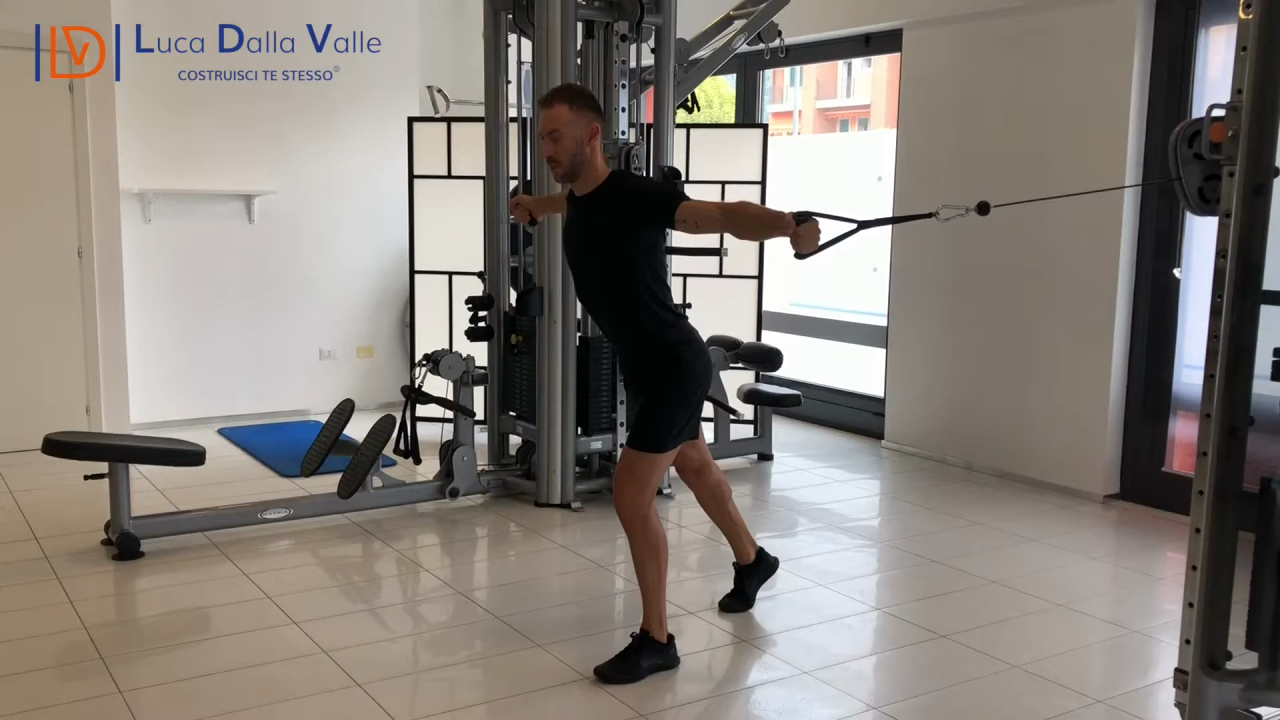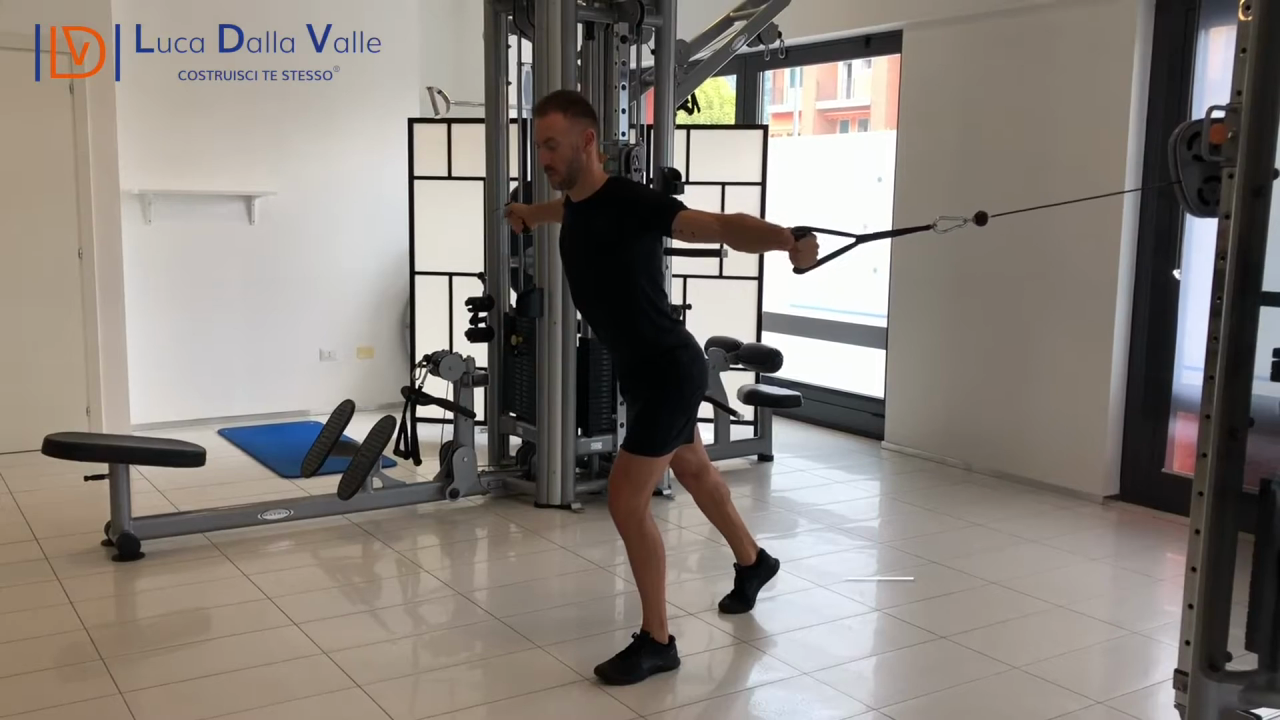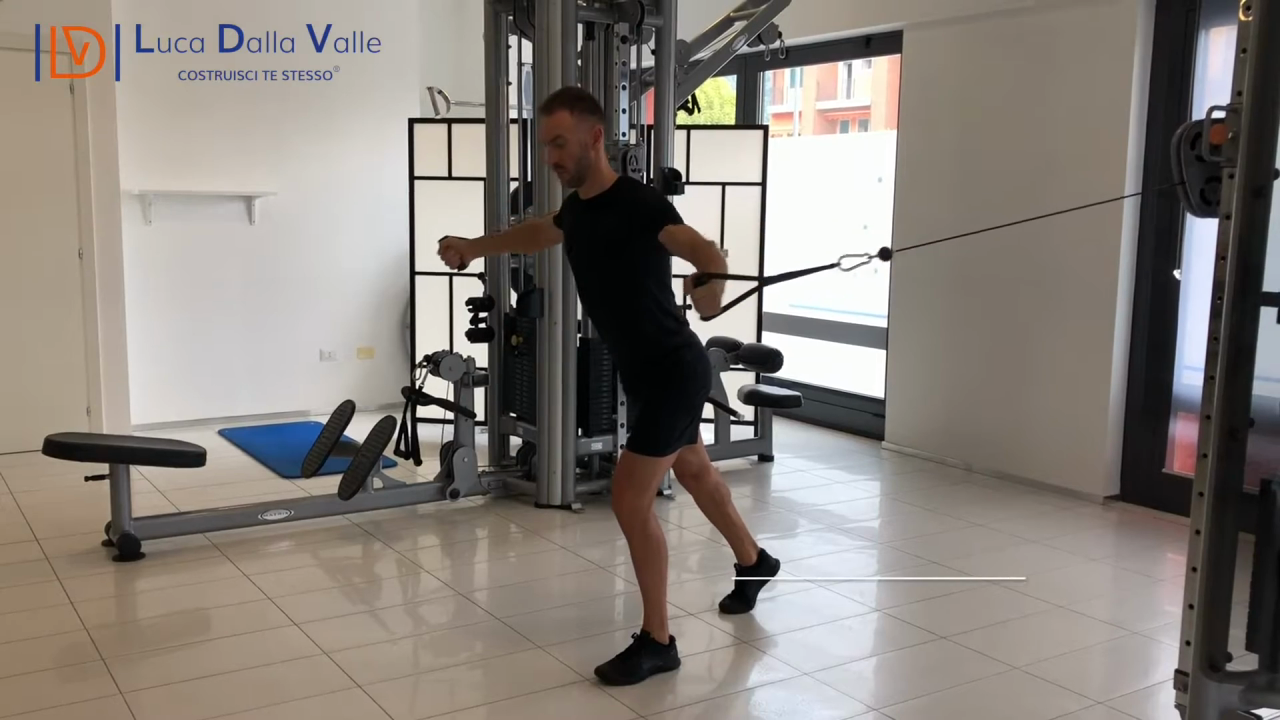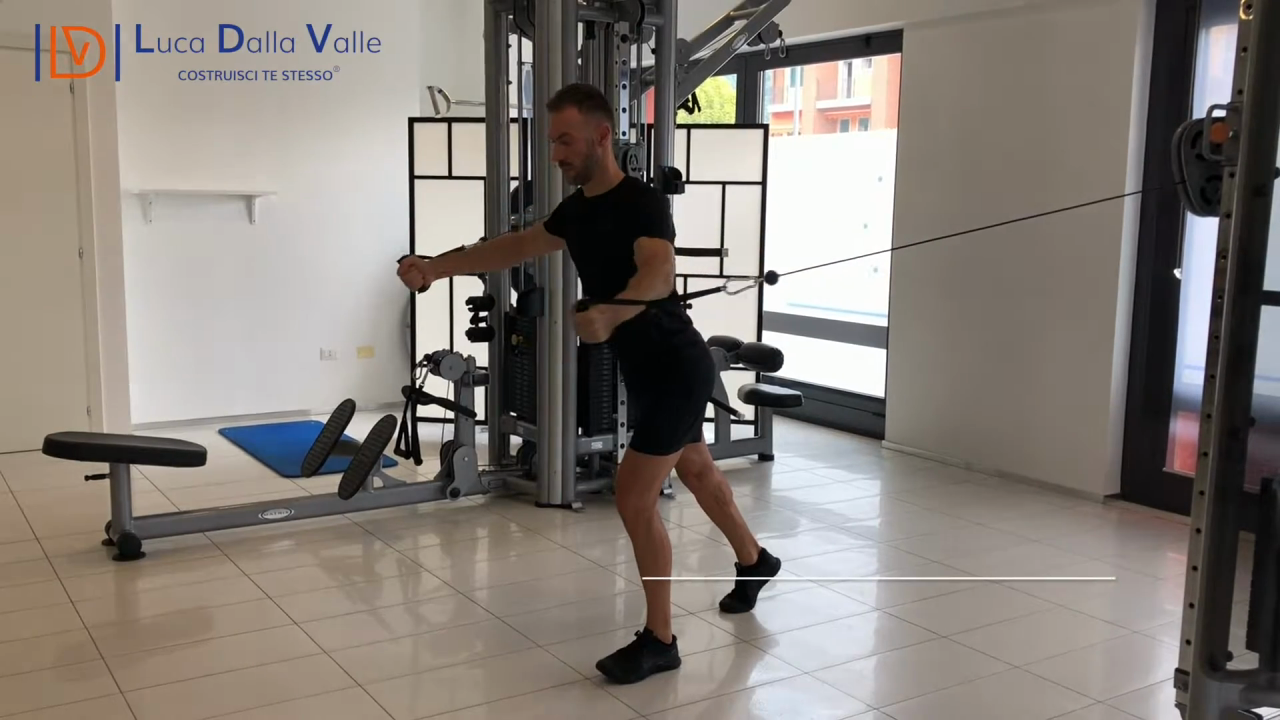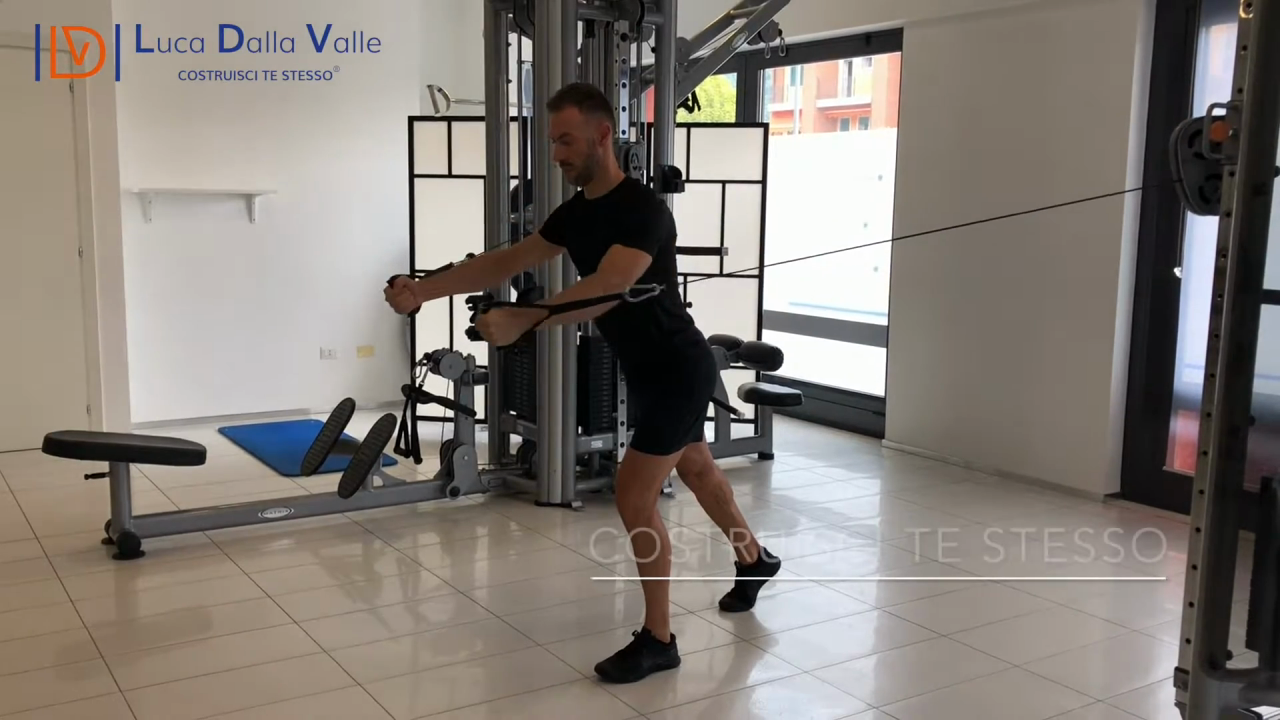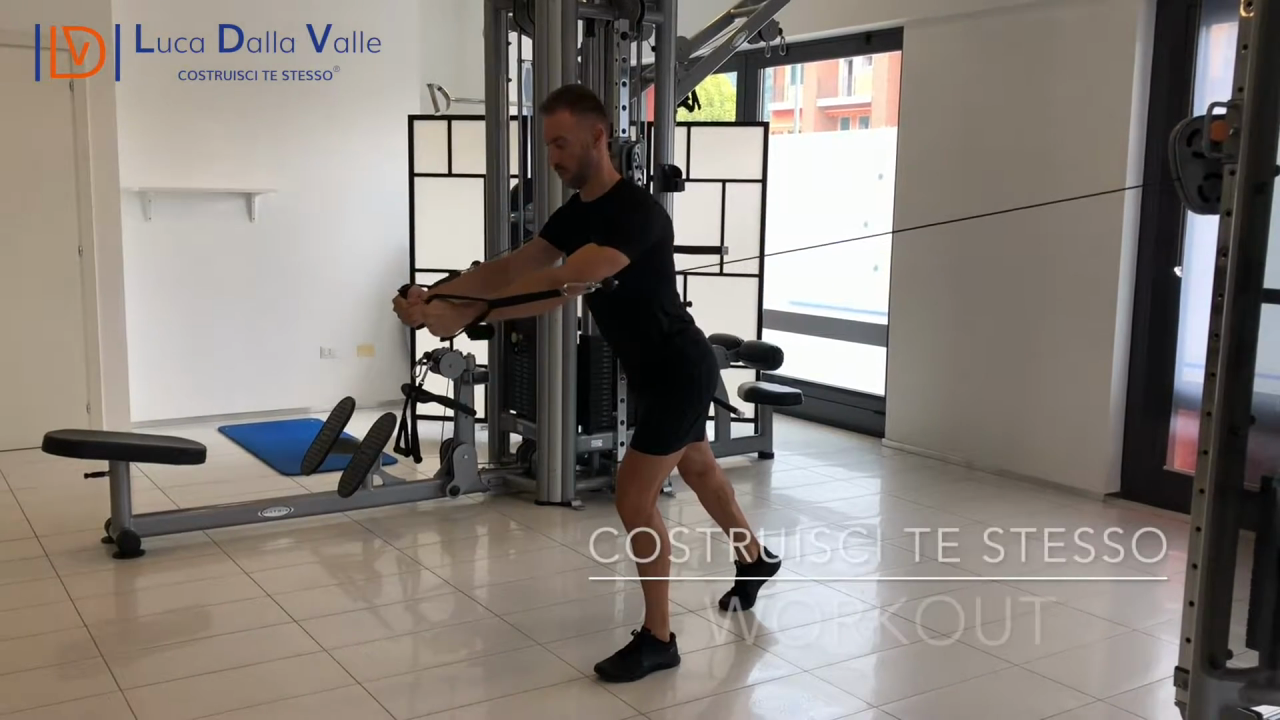
dt=0.3s
person 1, frame 1
left shoulder: (636, 195)
right shoulder: (583, 196)
left elbow: (721, 214)
left wrist: (786, 224)
right wrist: (533, 206)
left hip: (673, 365)
right hip: (648, 364)
left knee: (632, 496)
right knee: (695, 467)
left ankle: (656, 640)
right ankle: (752, 560)
person 1, frame 2
left shoulder: (632, 203)
right shoulder: (578, 204)
left elbow: (718, 226)
left wrist: (784, 239)
right wrist: (529, 214)
left hip: (667, 370)
right hip: (642, 369)
left knee: (626, 500)
right knee: (692, 469)
left ankle: (656, 640)
right ankle: (752, 561)
person 1, frame 3
left shoulder: (638, 203)
right shoulder: (580, 207)
left elbow: (697, 247)
right elbow: (540, 232)
left wrist: (711, 282)
right wrist: (474, 247)
left hip: (671, 370)
right hip: (642, 370)
left knee: (630, 499)
right knee: (693, 471)
left ankle: (657, 641)
right ankle: (754, 562)
person 1, frame 4
left shoulder: (641, 205)
right shoulder: (578, 209)
left elbow: (659, 272)
right elbow: (517, 247)
left wrist: (613, 312)
right wrist: (436, 268)
left hip: (675, 368)
right hip: (648, 369)
left knee: (634, 497)
right knee: (696, 470)
left ankle: (658, 640)
right ankle: (754, 561)
person 1, frame 5
left shoulder: (641, 210)
right shoulder: (577, 212)
left elbow: (607, 289)
right elbow: (509, 260)
left wrist: (522, 320)
right wrist: (424, 289)
left hip: (678, 370)
right hip: (651, 370)
left knee: (634, 498)
right knee: (697, 470)
left ankle: (658, 640)
right ankle: (755, 560)
person 1, frame 6
left shoulder: (635, 211)
right shoulder: (575, 215)
left elbow: (564, 284)
right elbow: (510, 268)
left wrist: (468, 314)
right wrist: (431, 299)
left hip: (679, 370)
right hip: (652, 370)
left knee: (634, 498)
right knee: (698, 470)
left ankle: (657, 638)
right ankle: (754, 559)
